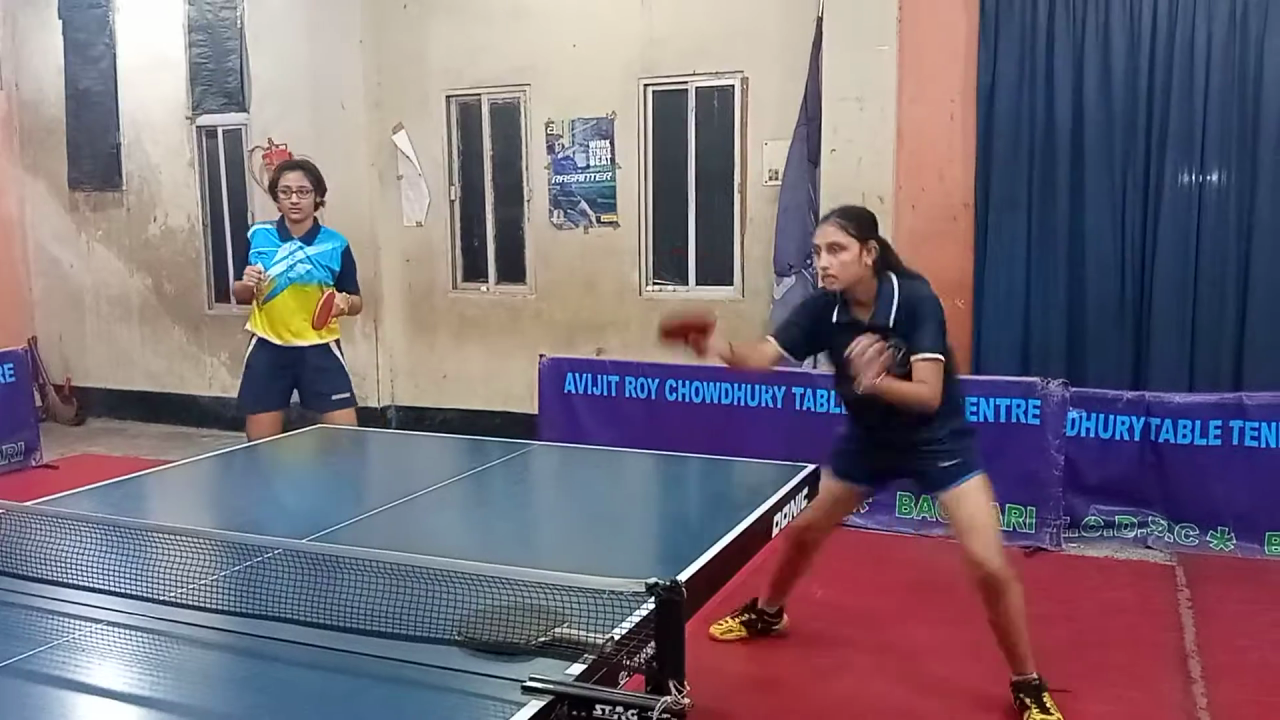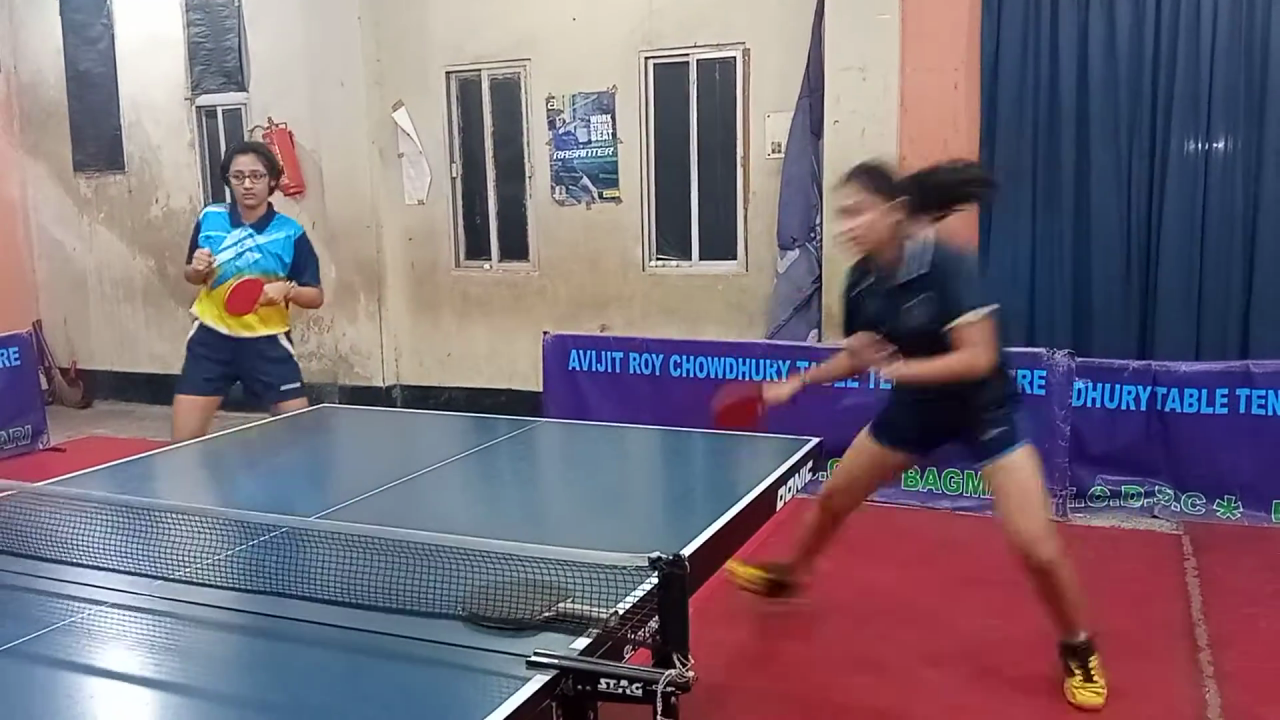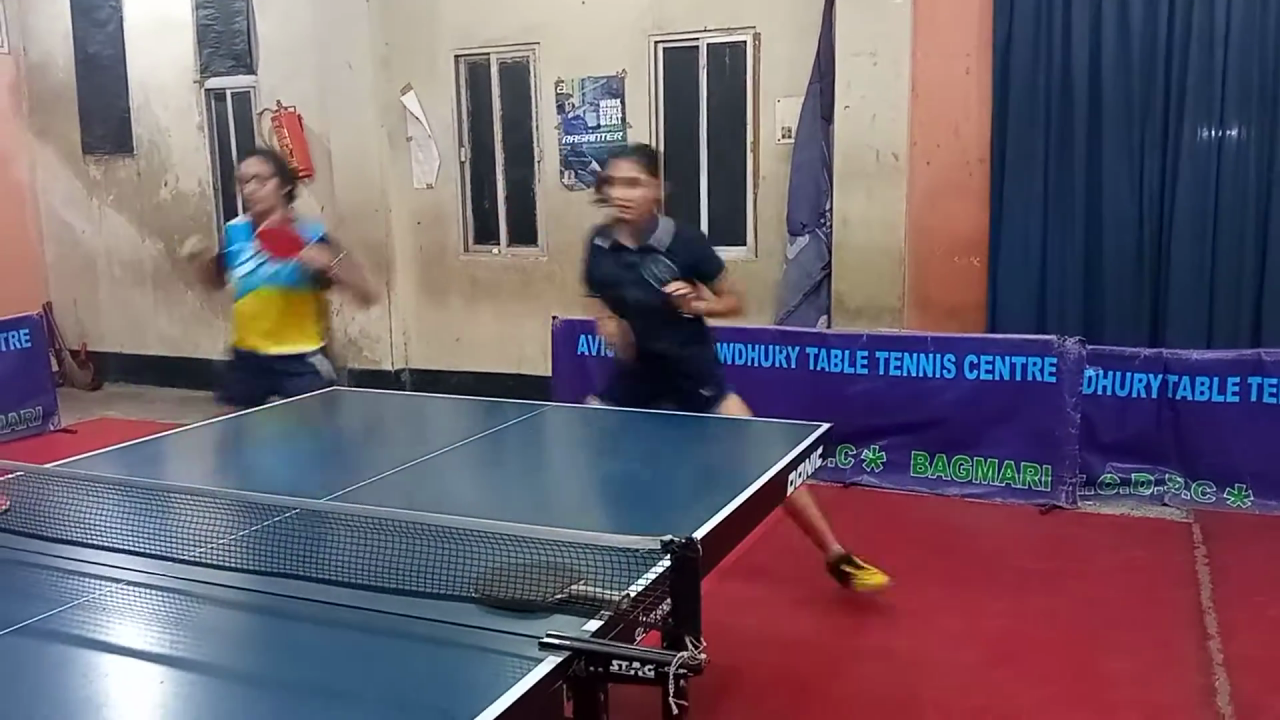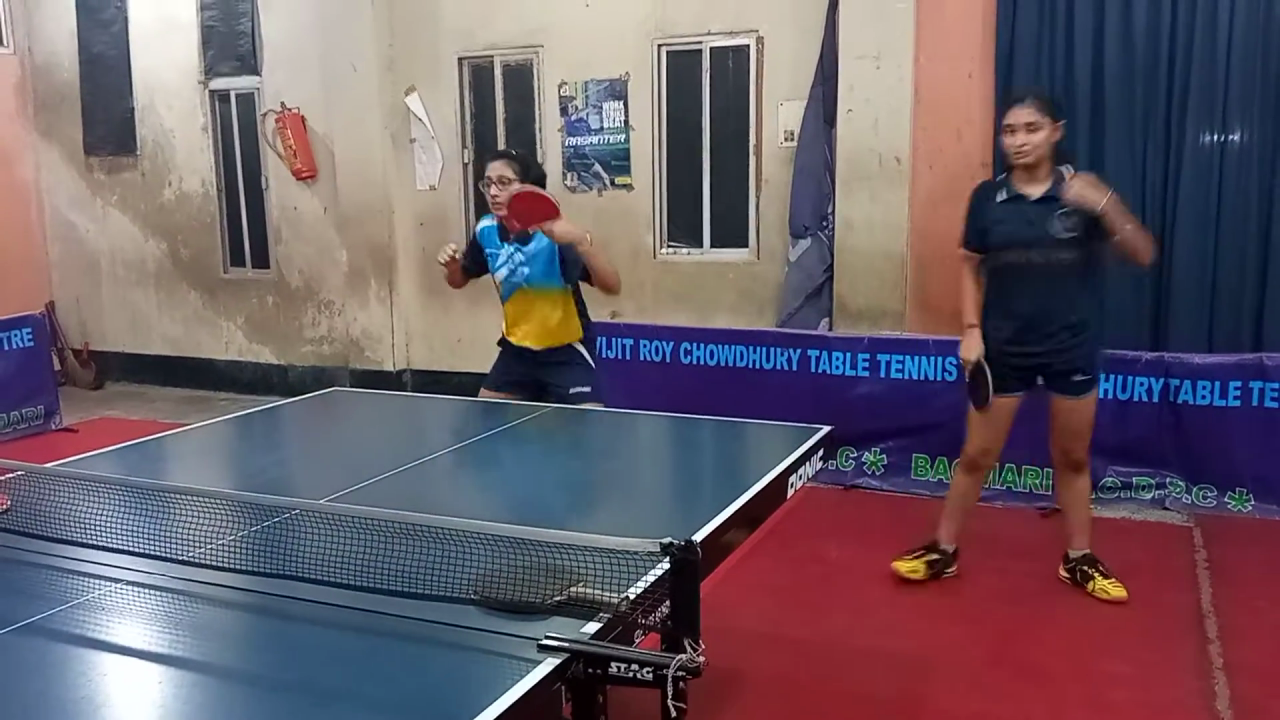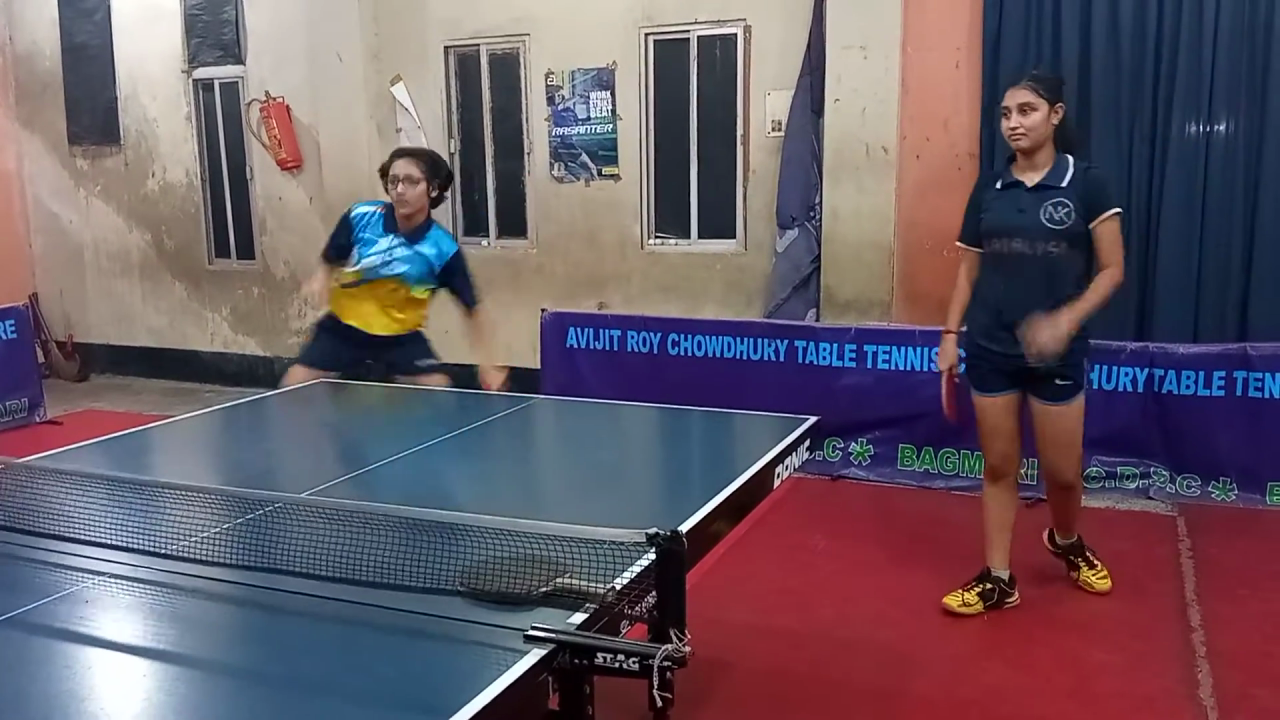
dt=1s
person 1, frame 1
left shoulder: (917, 301)
right shoulder: (821, 308)
left elbow: (930, 399)
right elbow: (760, 360)
left wrist: (876, 382)
right wrist: (718, 347)
left hip: (937, 441)
right hip: (866, 439)
left knee: (989, 566)
right knee: (801, 531)
right ankle: (767, 612)
person 1, frame 2
left shoulder: (949, 266)
right shoulder: (863, 280)
left elbow: (977, 359)
right elbow: (856, 358)
left wrist: (894, 368)
right wrist: (793, 385)
left hip: (985, 412)
right hip: (911, 409)
left knee: (1038, 551)
right knee: (832, 498)
left ankle: (1077, 649)
right ankle: (786, 575)
person 1, frame 3
left shoulder: (685, 240)
right shoulder: (600, 244)
left elbow: (733, 303)
left wrist: (696, 305)
right wrist: (606, 323)
left hip: (695, 376)
right hip: (634, 378)
left ankle: (839, 559)
person 1, frame 4
left shoulder: (1081, 192)
right shoulder: (987, 197)
left elbow: (1143, 254)
right elbow: (970, 268)
left wrist: (1105, 205)
right wrist: (971, 329)
left hip: (1072, 347)
right hip: (1004, 347)
left knee: (1073, 458)
right knee: (976, 455)
left ankle: (1079, 559)
right ankle: (943, 549)
person 1, frame 5
left shoulder: (1086, 183)
right shoulder: (988, 189)
left elbow: (1112, 270)
left wrist: (1066, 321)
right wrist: (951, 335)
left hip: (1056, 352)
right hip: (990, 349)
left knee: (1062, 471)
right knee: (999, 467)
left ankle: (1067, 541)
right ankle: (998, 578)
person 2, frame 1
left shoulder: (335, 245)
right shoulder: (258, 236)
left elbow: (357, 302)
right elbow: (238, 294)
left wrist: (345, 302)
right wrist: (246, 284)
left hip: (320, 351)
right hip: (268, 350)
person 2, frame 2
left shoulder: (290, 233)
right shoulder: (209, 219)
left elbow: (316, 297)
right elbow: (190, 276)
left wrist: (287, 290)
right wrist: (197, 269)
left hip: (267, 343)
right hip: (212, 339)
right knee: (185, 438)
person 2, frame 3
left shoulder: (310, 237)
right shoulder: (234, 232)
left elbow: (367, 295)
right elbow: (216, 280)
left wrist: (331, 263)
right wrist: (201, 261)
left hip: (300, 359)
right hip: (248, 355)
person 2, frame 4
left shoulder: (554, 235)
right shoulder: (485, 231)
left elbow: (612, 286)
right elbow: (459, 281)
left wrist: (580, 240)
right wrist: (451, 265)
left hip: (564, 352)
right hip: (516, 348)
person 2, frame 5
left shoulder: (443, 249)
right shoulder: (360, 217)
left elbow: (473, 307)
right elbow: (328, 263)
left wrist: (486, 363)
right wrist: (319, 280)
left hip: (403, 336)
right hip: (344, 327)
